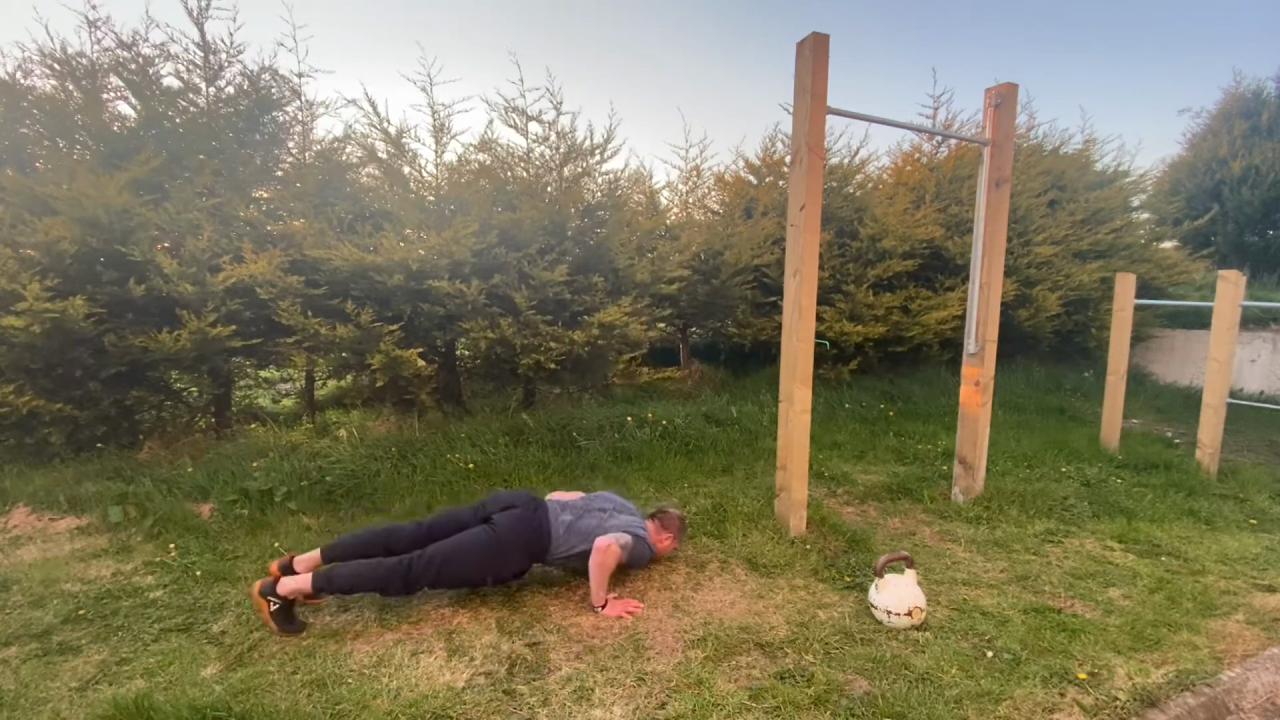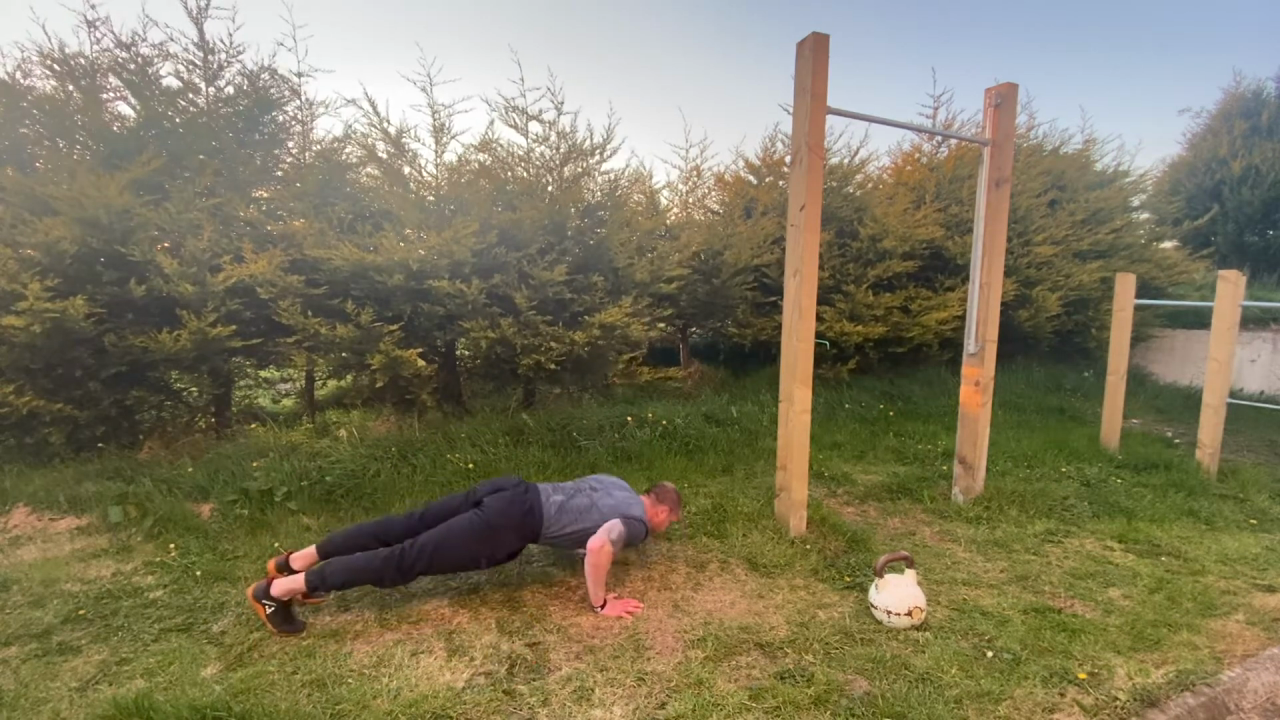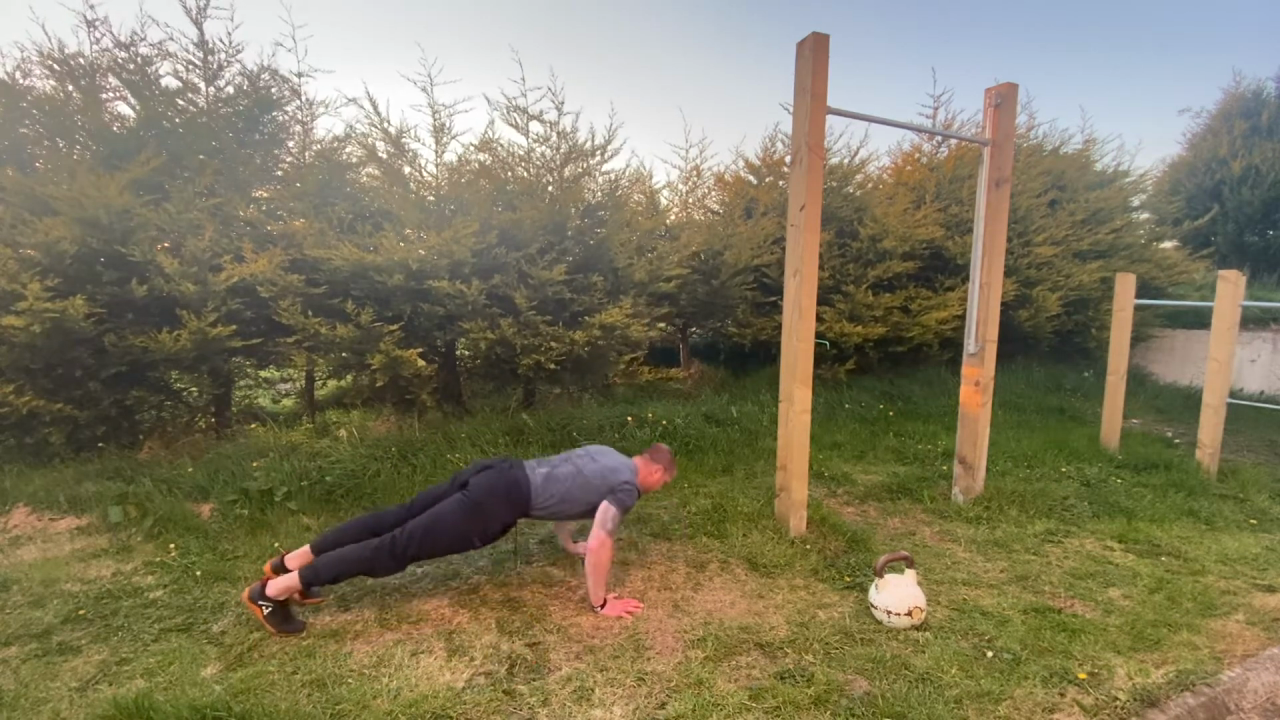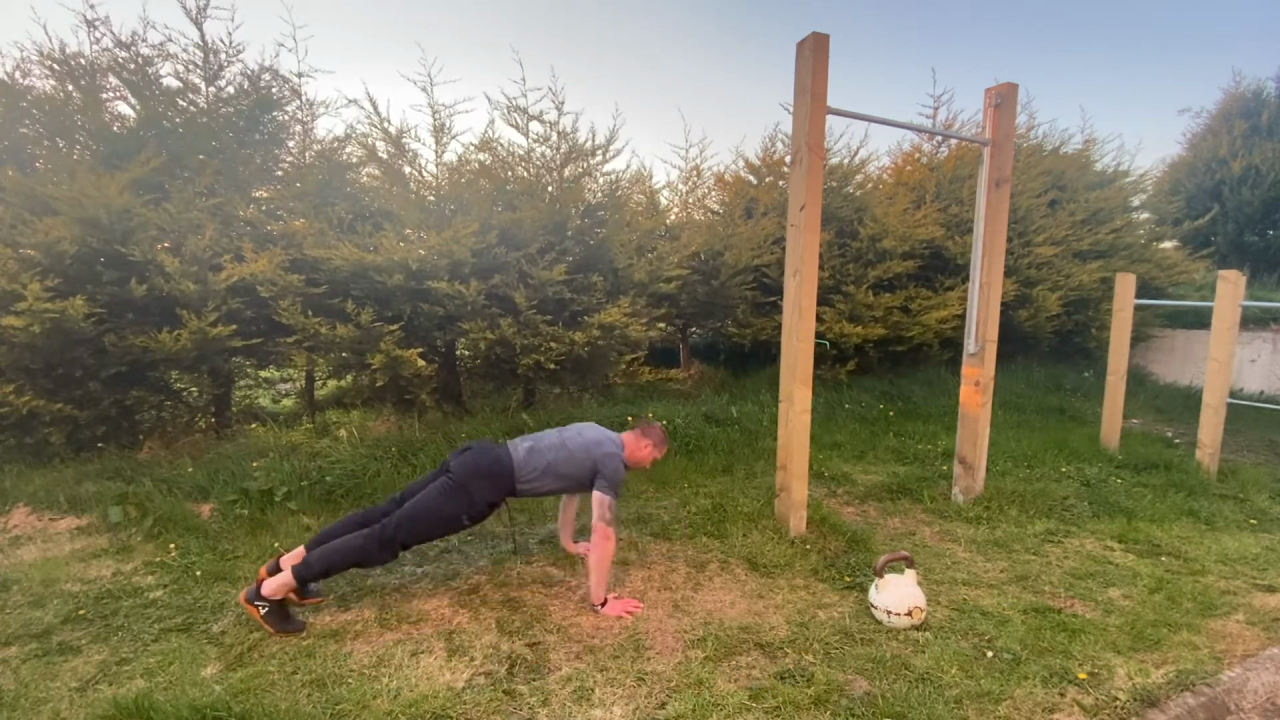
dt=0.2s
person 1, frame 1
left shoulder: (621, 504)
right shoulder: (641, 546)
right elbow: (604, 548)
right wrist: (600, 602)
left hip: (523, 505)
right hip: (519, 541)
left knee: (412, 537)
right knee: (411, 570)
left ankle: (300, 562)
right ankle: (283, 588)
person 1, frame 2
left shoulder: (615, 485)
right shoulder: (636, 523)
right elbow: (598, 547)
left wrist: (571, 530)
right wrist: (600, 603)
left hip: (514, 491)
right hip: (511, 523)
left knee: (404, 527)
right knee: (405, 560)
left ankle: (294, 561)
right ankle: (277, 590)
person 1, frame 3
left shoulder: (607, 453)
right shoulder: (627, 487)
right elbow: (599, 544)
left wrist: (569, 543)
right wrist: (600, 602)
left hip: (499, 472)
right hip: (499, 502)
left knee: (395, 519)
right knee: (397, 547)
left ankle: (290, 561)
right ankle: (273, 590)
person 1, frame 4
left shoulder: (598, 434)
right shoulder: (613, 462)
right elbow: (603, 534)
left wrist: (568, 542)
right wrist: (600, 601)
left hip: (482, 456)
right hip: (487, 481)
left knee: (388, 512)
right knee: (389, 536)
left ankle: (285, 563)
right ankle: (270, 590)
